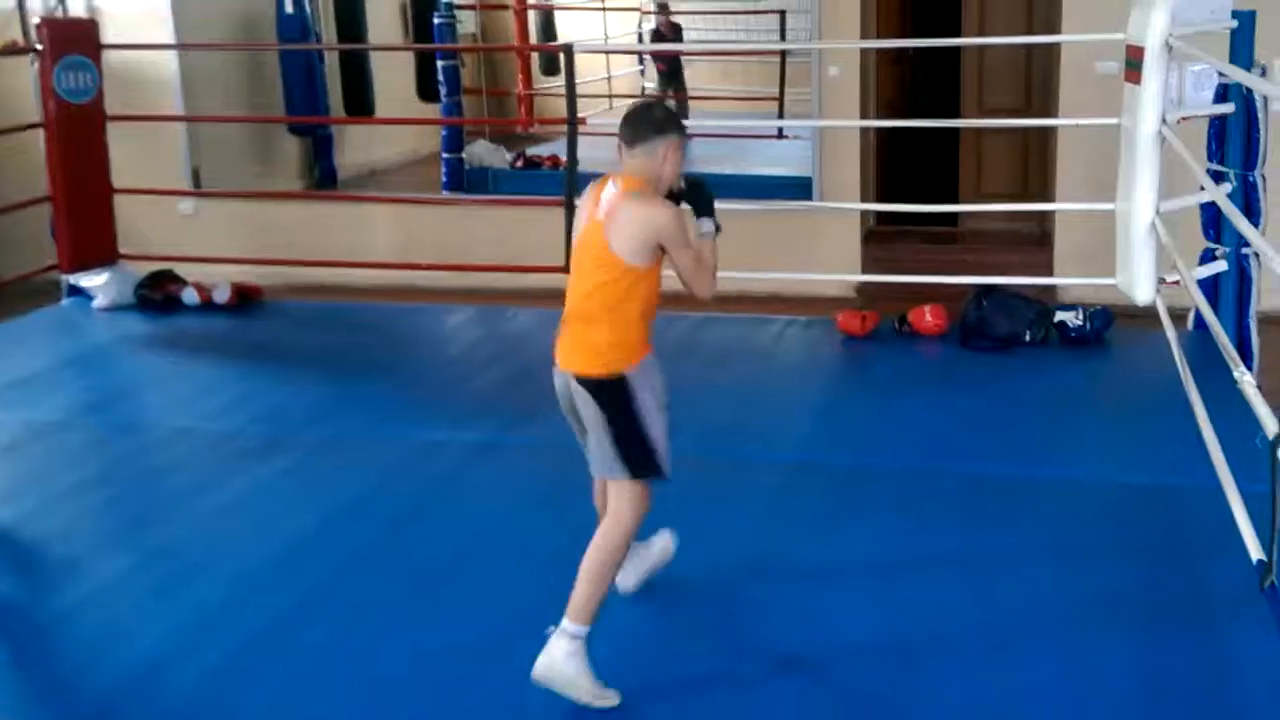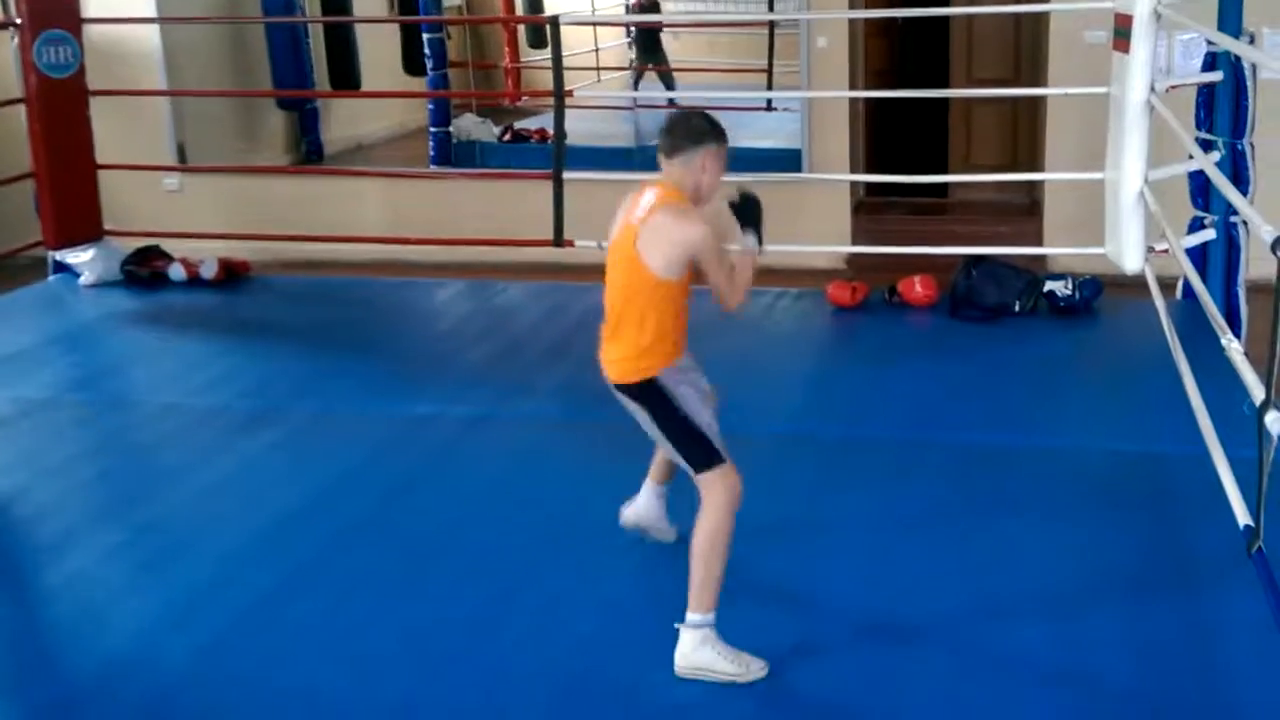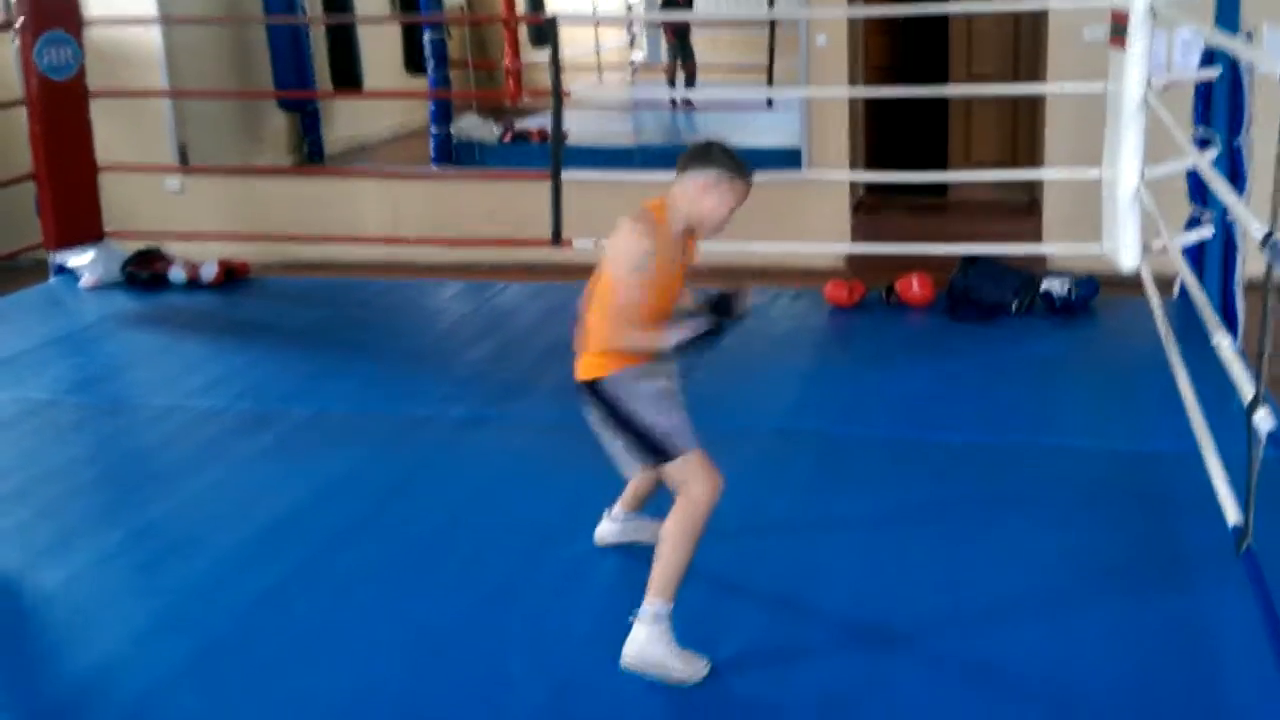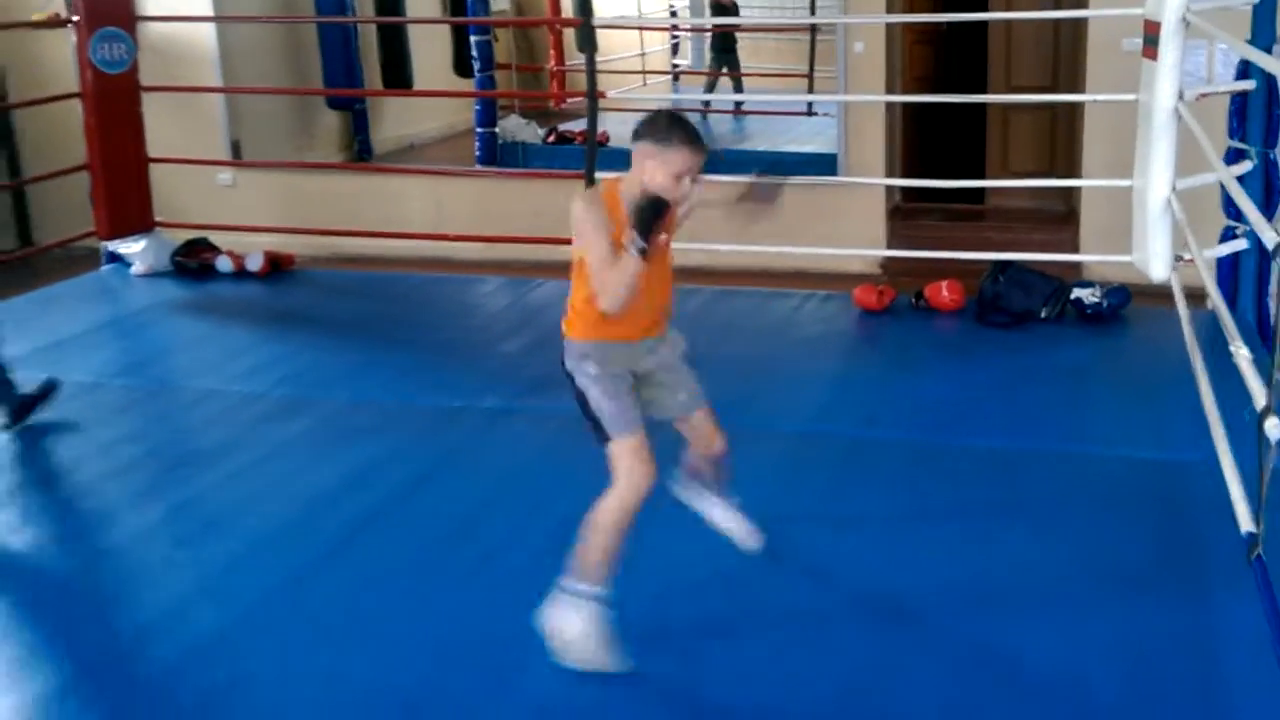
dt=0.5s
person 1, frame 1
left shoulder: (598, 192)
right shoulder: (656, 214)
right elbow: (704, 287)
right wrist: (705, 218)
left hip: (573, 359)
right hip: (615, 366)
left knee: (613, 466)
right knee: (629, 503)
left ankle: (626, 563)
right ankle: (566, 649)
person 1, frame 2
left shoulder: (637, 202)
right shoulder: (686, 227)
right elbow: (733, 298)
left wrist: (724, 218)
right wrist: (745, 230)
left hip: (645, 359)
right hip: (649, 372)
left knee: (689, 433)
right knee: (723, 490)
left ankle: (647, 504)
right ankle: (697, 641)
person 1, frame 3
left shoulder: (670, 231)
right shoulder: (643, 238)
right elbow: (612, 331)
left wrist: (707, 308)
right wrist: (687, 330)
left hip: (632, 370)
right hip: (616, 377)
left knee: (663, 448)
right knee: (701, 486)
left ankle: (617, 520)
right ankle: (649, 634)
person 1, frame 4
left shoulder: (666, 204)
right shoulder: (591, 207)
right elbow: (611, 302)
right wrist: (639, 237)
left hip: (653, 342)
right hip: (596, 351)
left knee: (710, 437)
right knee: (636, 478)
left ankle: (699, 489)
right ankle: (578, 603)
